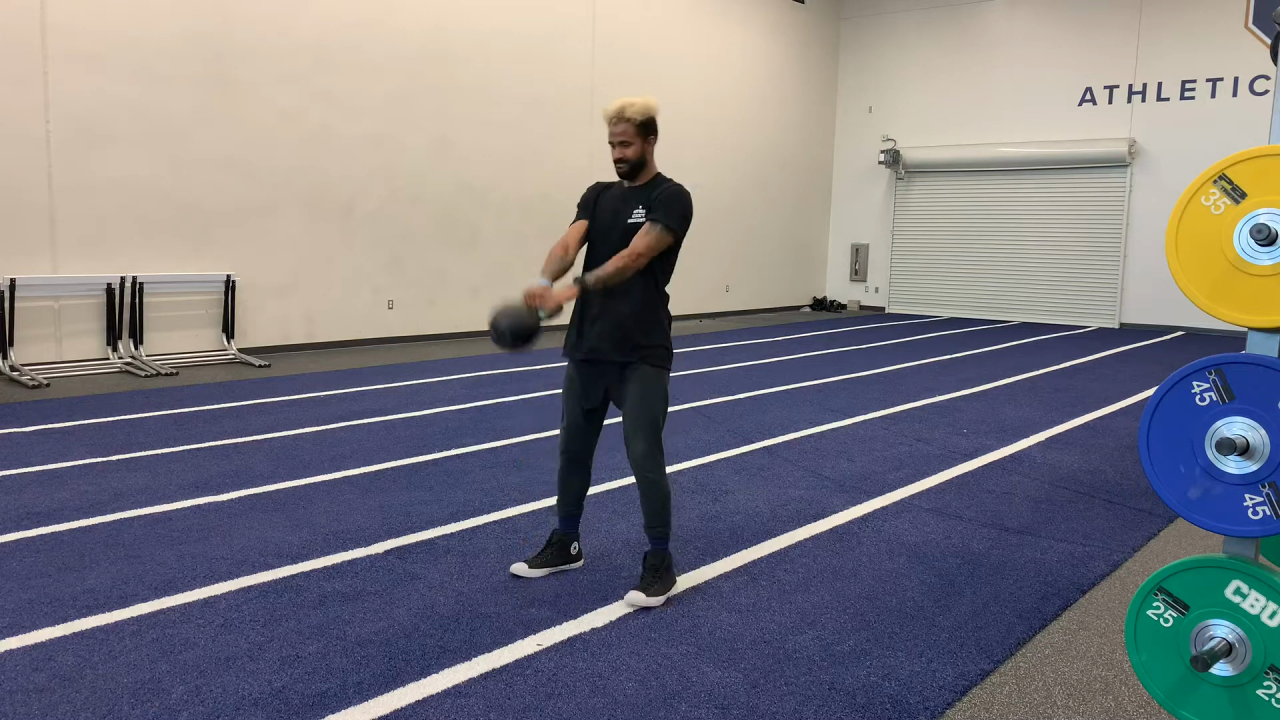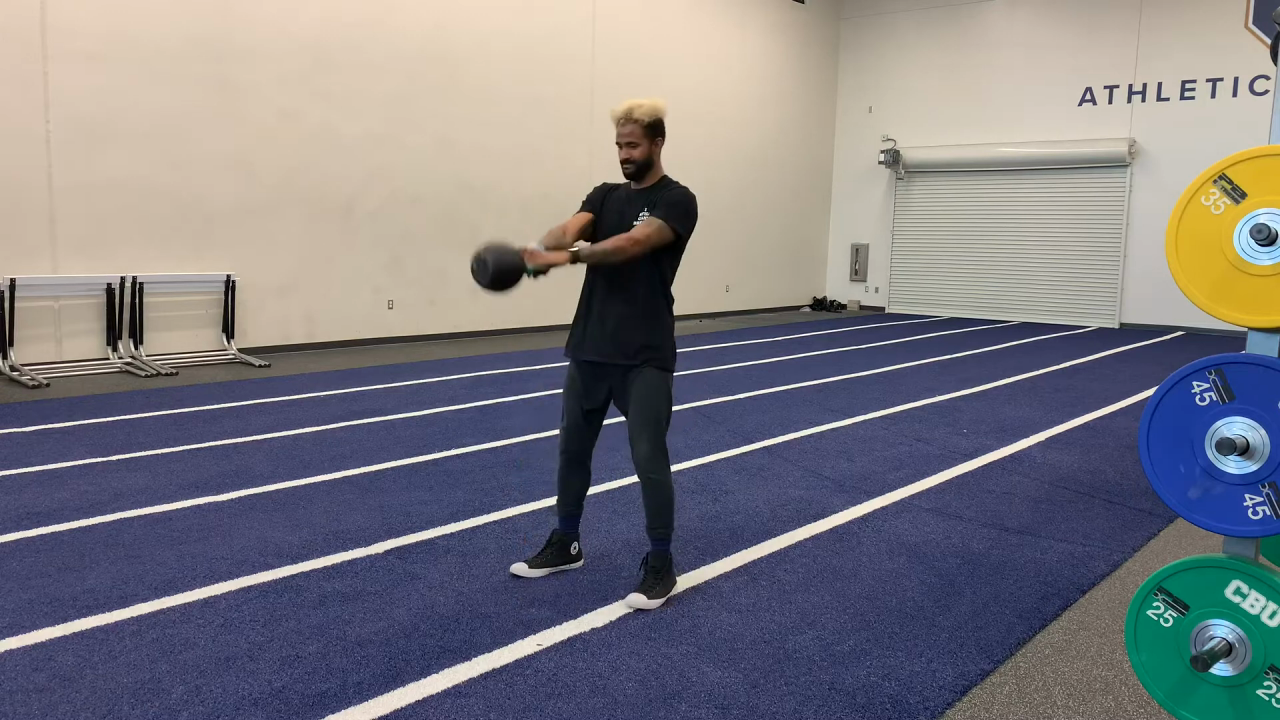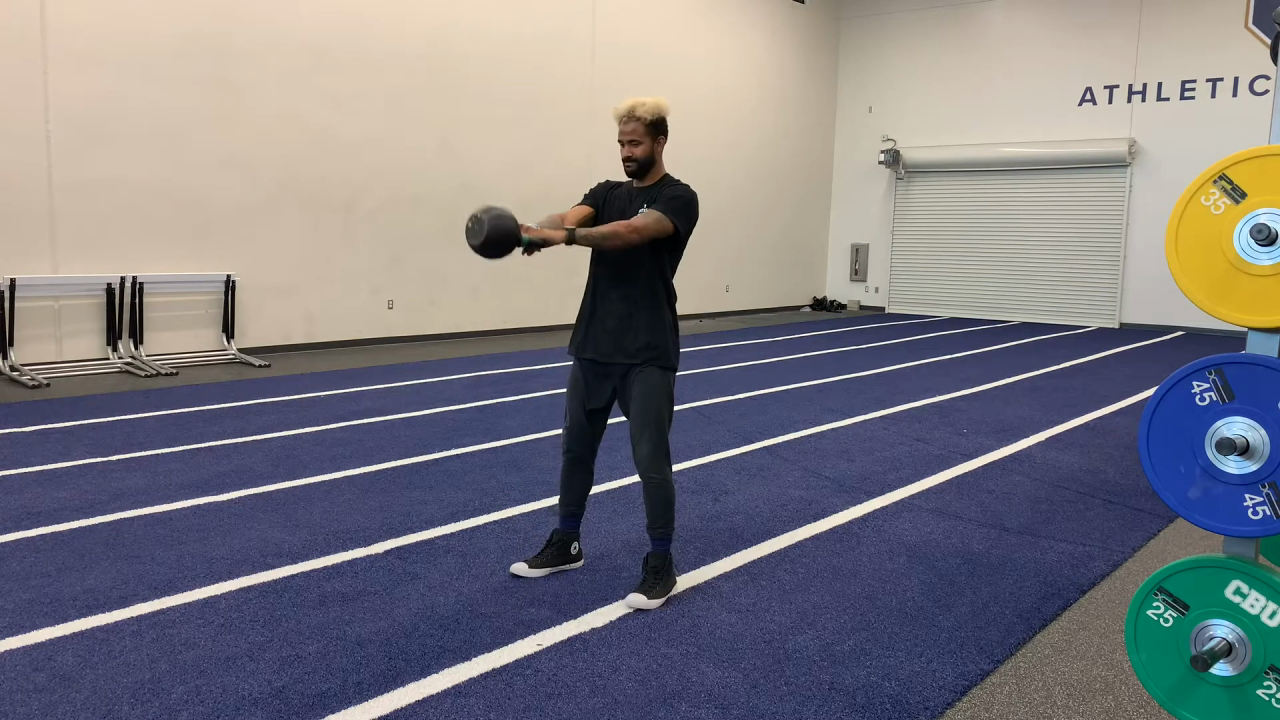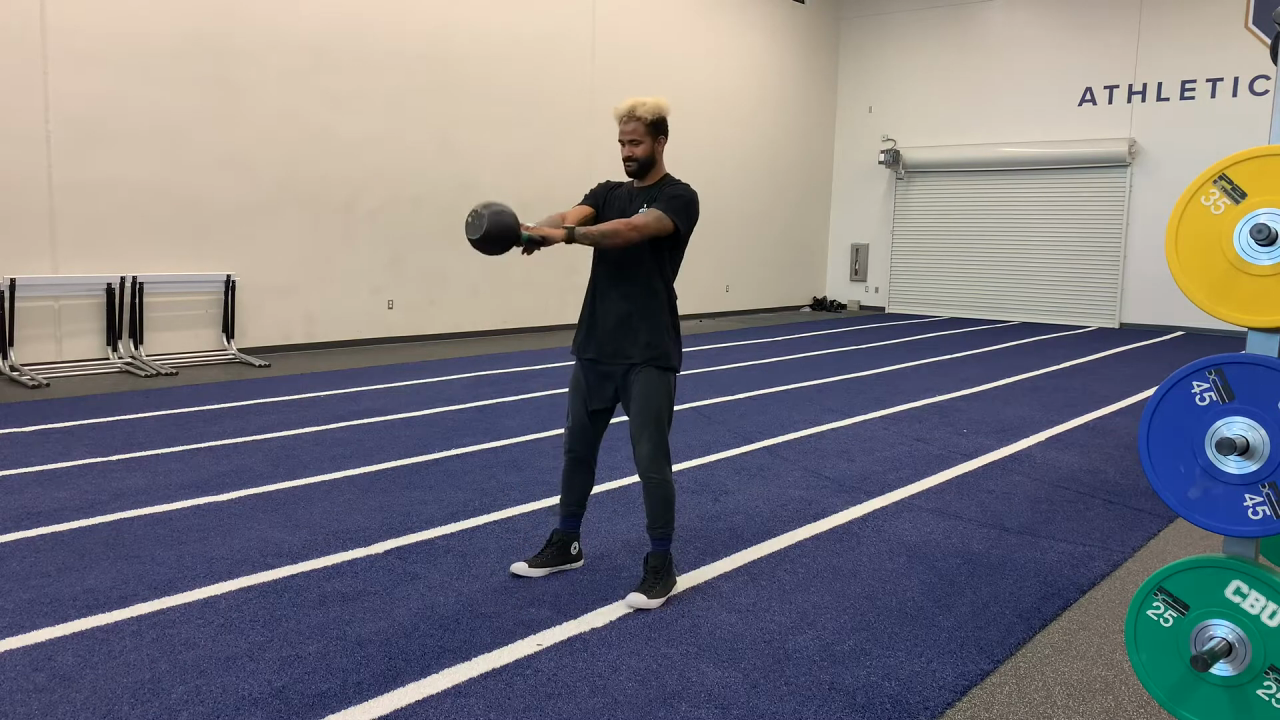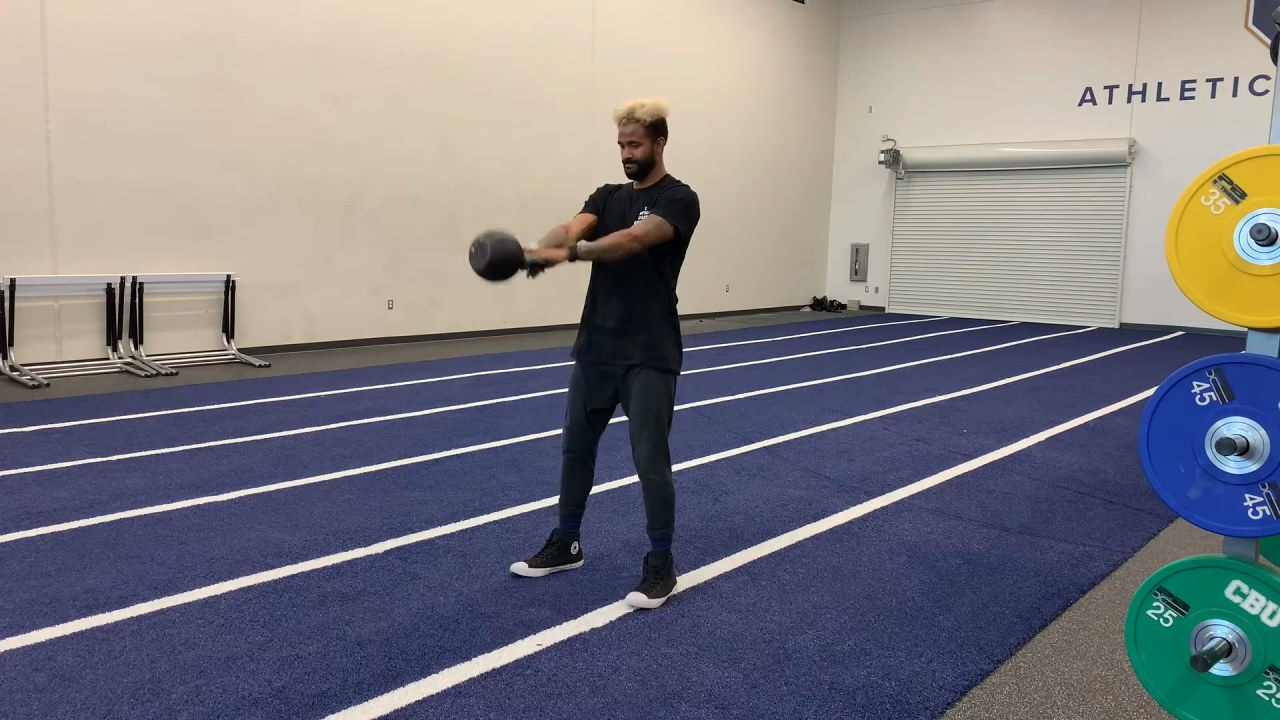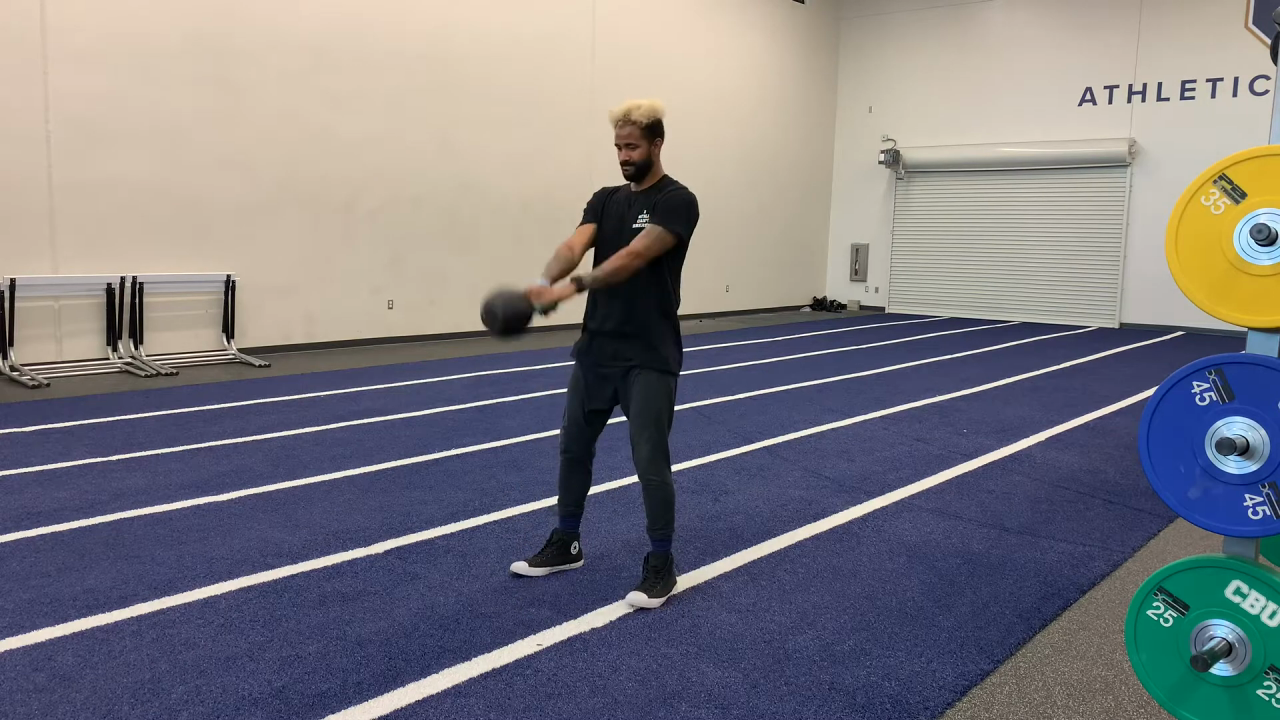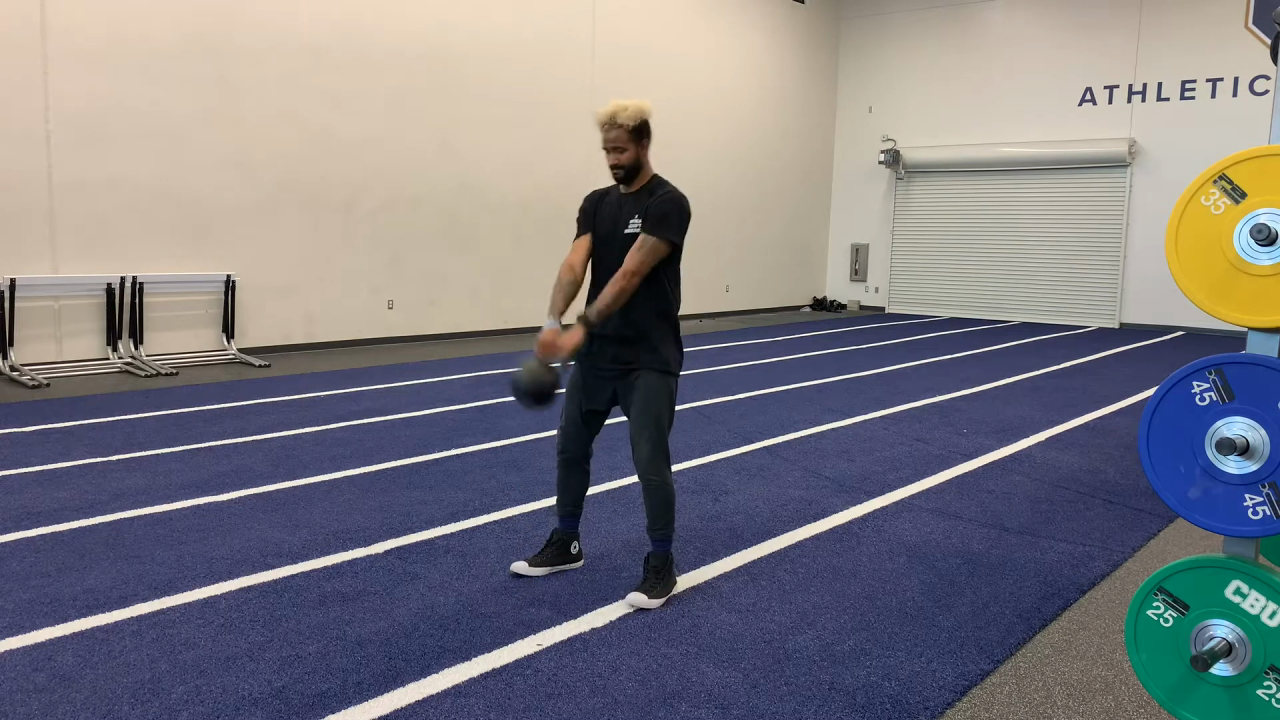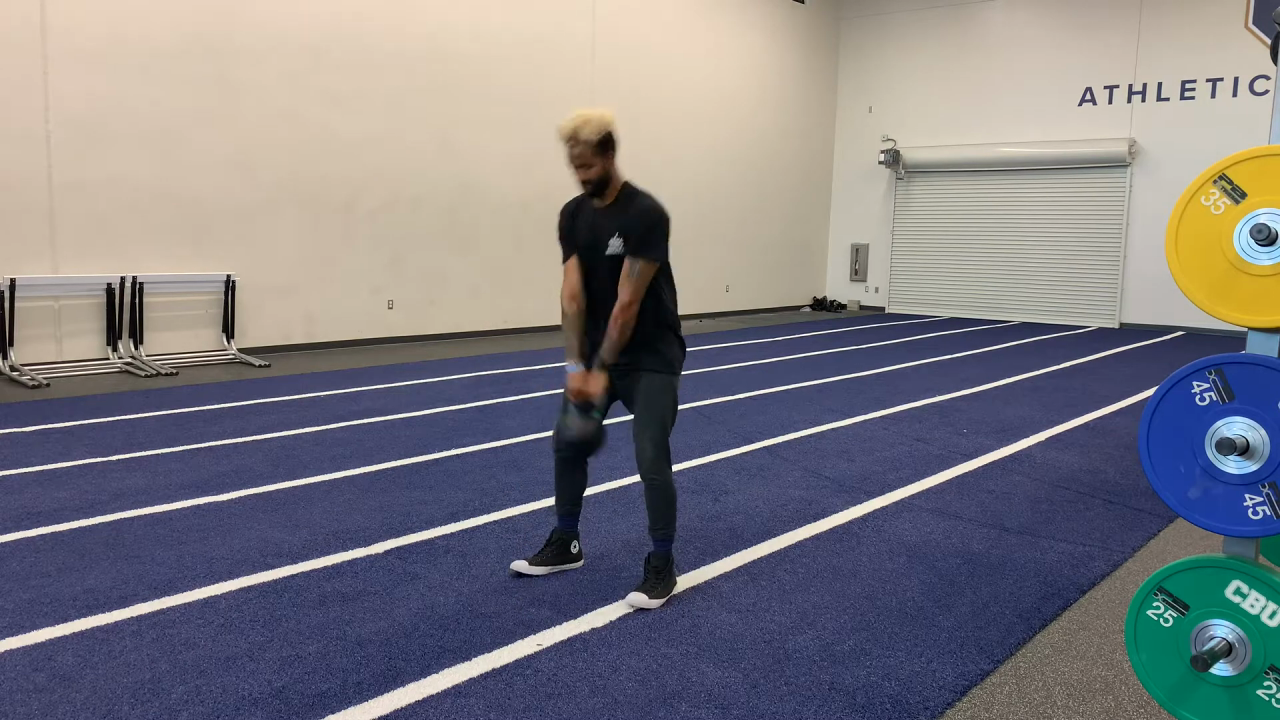
dt=0.1s
person 1, frame 1
left shoulder: (671, 198)
right shoulder: (598, 195)
left elbow: (635, 256)
right elbow: (569, 243)
left wrist: (575, 286)
right wrist: (545, 281)
left hip: (641, 354)
right hip: (586, 348)
left knee: (644, 456)
right knee: (573, 449)
left ankle: (659, 563)
right ankle: (566, 544)
person 1, frame 2
left shoulder: (676, 200)
right shoulder: (605, 195)
left elbow: (635, 243)
right elbow: (571, 229)
left wrist: (570, 256)
right wrist: (540, 249)
left hip: (644, 356)
right hip: (589, 349)
left knee: (648, 458)
right knee: (572, 449)
left ankle: (660, 565)
right ankle: (566, 544)
person 1, frame 3
left shoulder: (678, 198)
right shoulder: (607, 192)
left elbow: (632, 231)
right elbow: (571, 217)
left wrist: (566, 237)
right wrist: (538, 229)
left hip: (647, 354)
right hip: (592, 346)
left knee: (650, 458)
right knee: (575, 448)
left ankle: (660, 565)
right ankle: (565, 544)
person 1, frame 4
left shoulder: (679, 197)
right shoulder: (608, 192)
left elbow: (632, 230)
right elbow: (572, 217)
left wrist: (566, 235)
right wrist: (538, 229)
left hip: (649, 354)
right hip: (595, 347)
left knee: (650, 459)
right knee: (577, 448)
left ankle: (660, 565)
right ankle: (566, 544)
person 1, frame 5
left shoulder: (678, 199)
right shoulder: (607, 196)
left elbow: (633, 241)
right elbow: (574, 228)
left wrist: (567, 251)
right wrist: (541, 249)
left hip: (649, 355)
right hip: (596, 348)
left knee: (650, 460)
right knee: (576, 448)
left ankle: (660, 564)
right ankle: (565, 543)
person 1, frame 6
left shoulder: (677, 201)
right shoulder: (606, 199)
left elbow: (635, 256)
right elbow: (576, 244)
left wrist: (573, 285)
right wrist: (546, 281)
left hip: (649, 357)
right hip: (596, 350)
left knee: (649, 461)
right knee: (573, 448)
left ankle: (661, 565)
right ankle: (566, 543)
person 1, frame 7
left shoulder: (666, 202)
right shoulder: (597, 200)
left elbow: (632, 273)
right elbow: (576, 262)
left wrist: (583, 327)
right wrist: (554, 322)
left hip: (648, 358)
right hip: (601, 341)
left knee: (649, 460)
right knee: (571, 445)
left ankle: (661, 564)
right ankle: (565, 544)
person 1, frame 8
left shoulder: (645, 214)
right shoulder: (573, 214)
left elbow: (629, 300)
right elbow: (573, 289)
left wrist: (604, 369)
right wrist: (576, 363)
left hip: (650, 356)
right hip: (597, 351)
left knee: (651, 458)
right knee: (567, 444)
left ankle: (662, 565)
right ankle: (565, 543)
